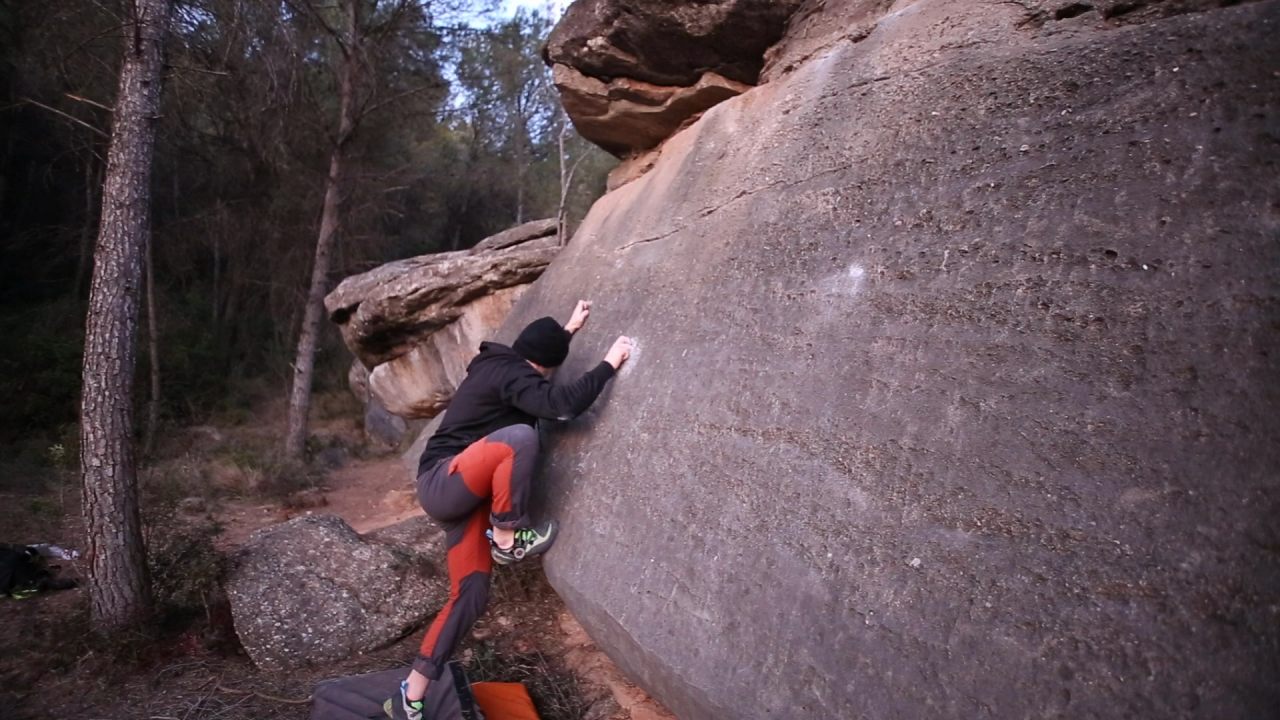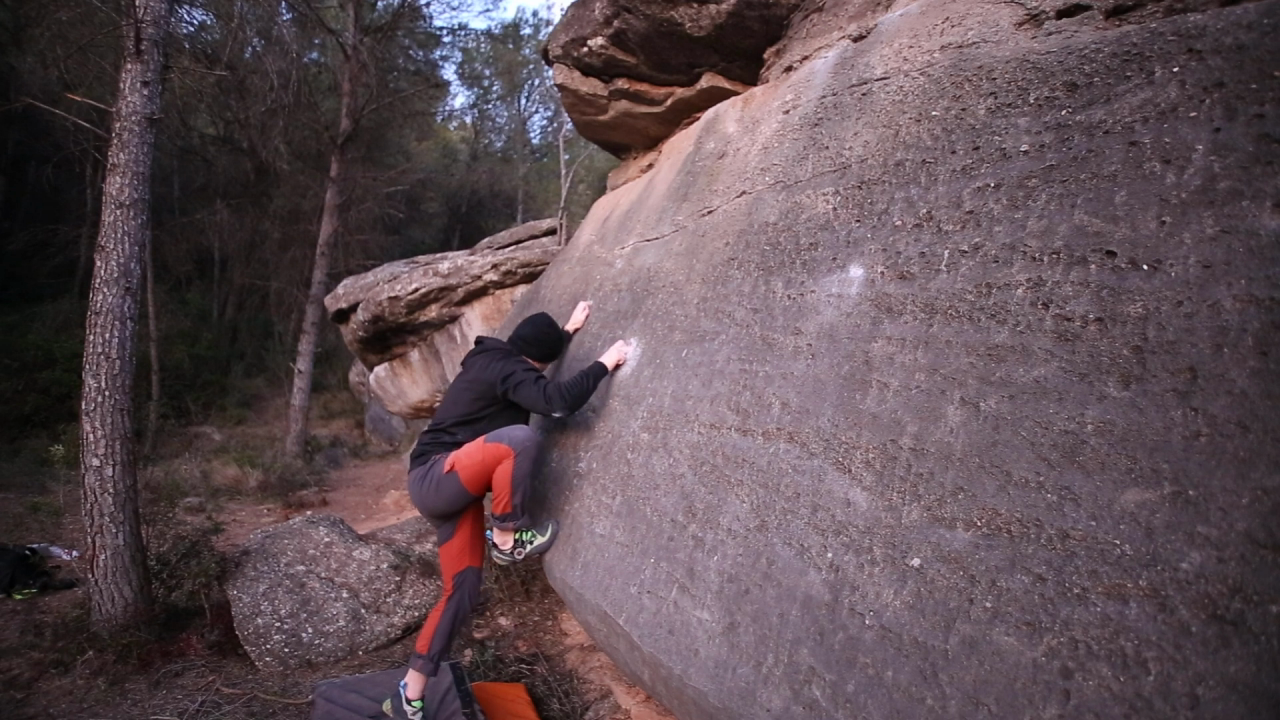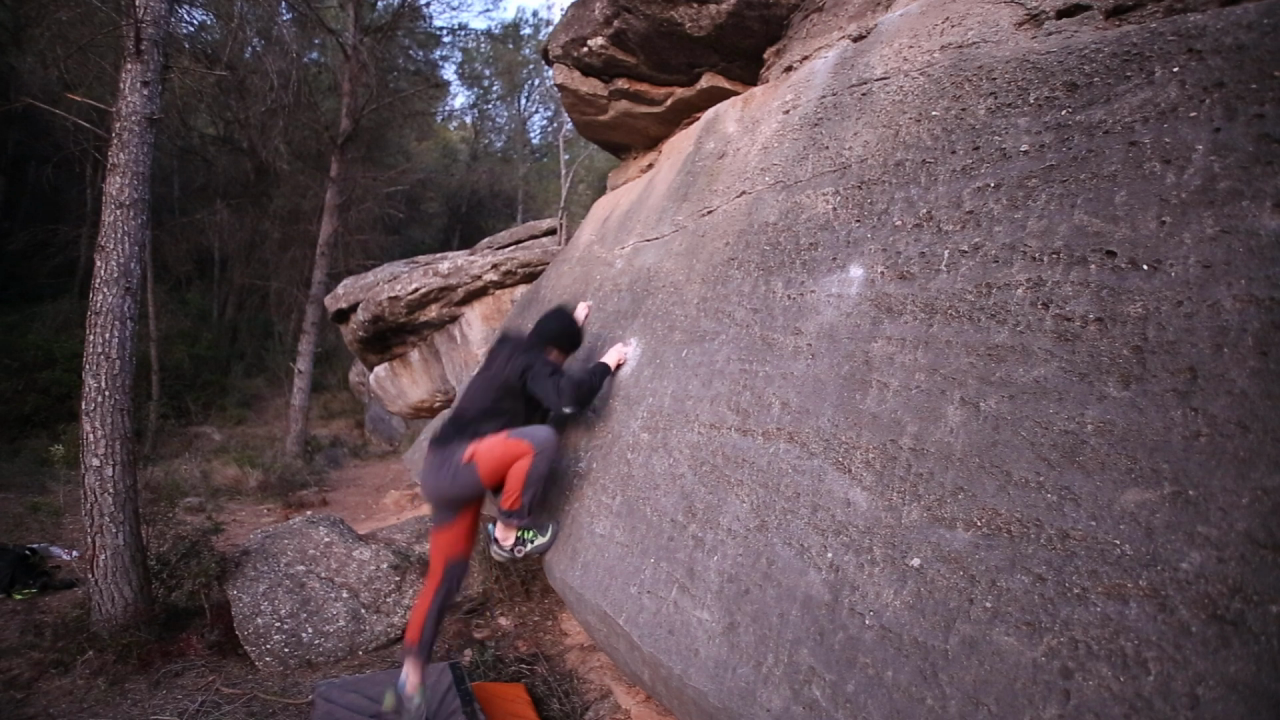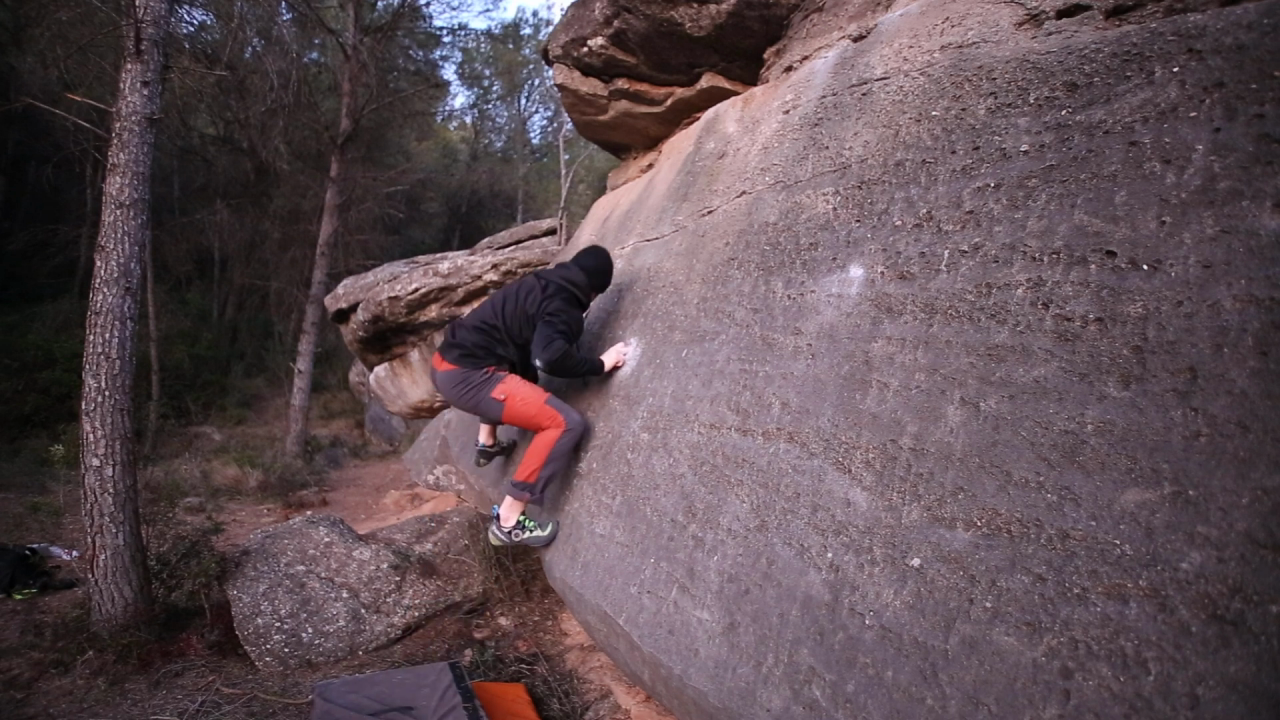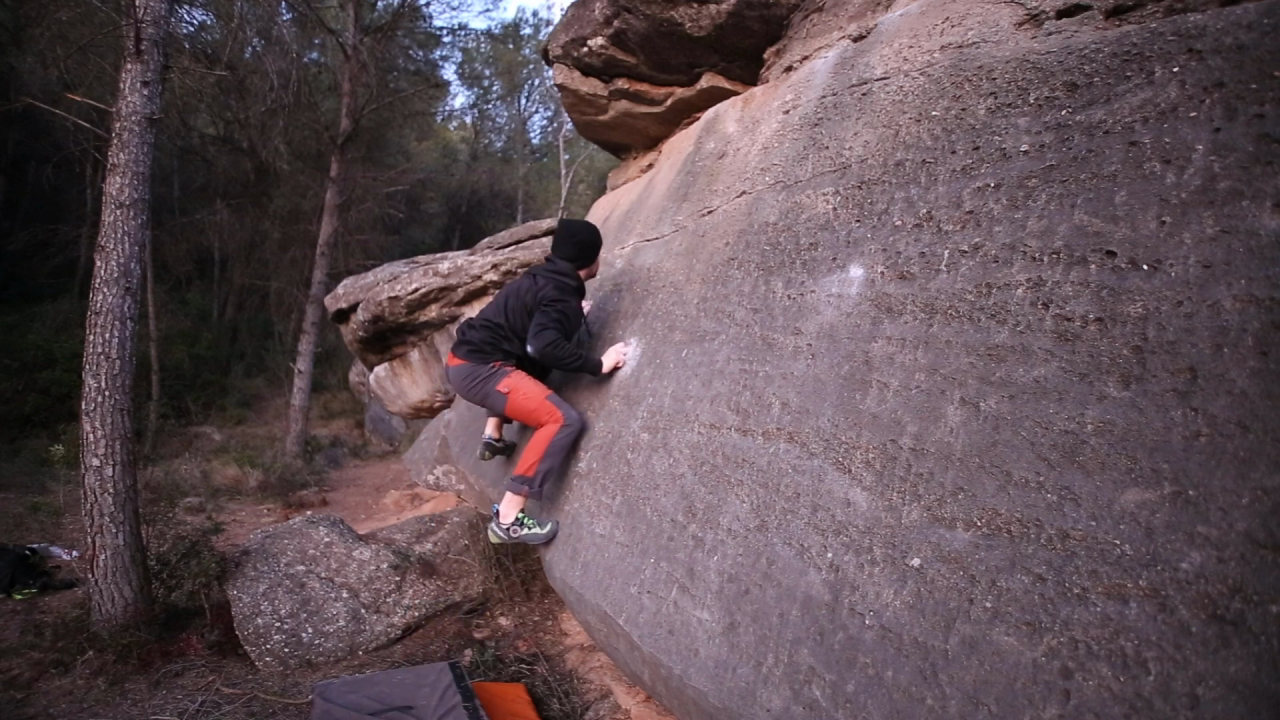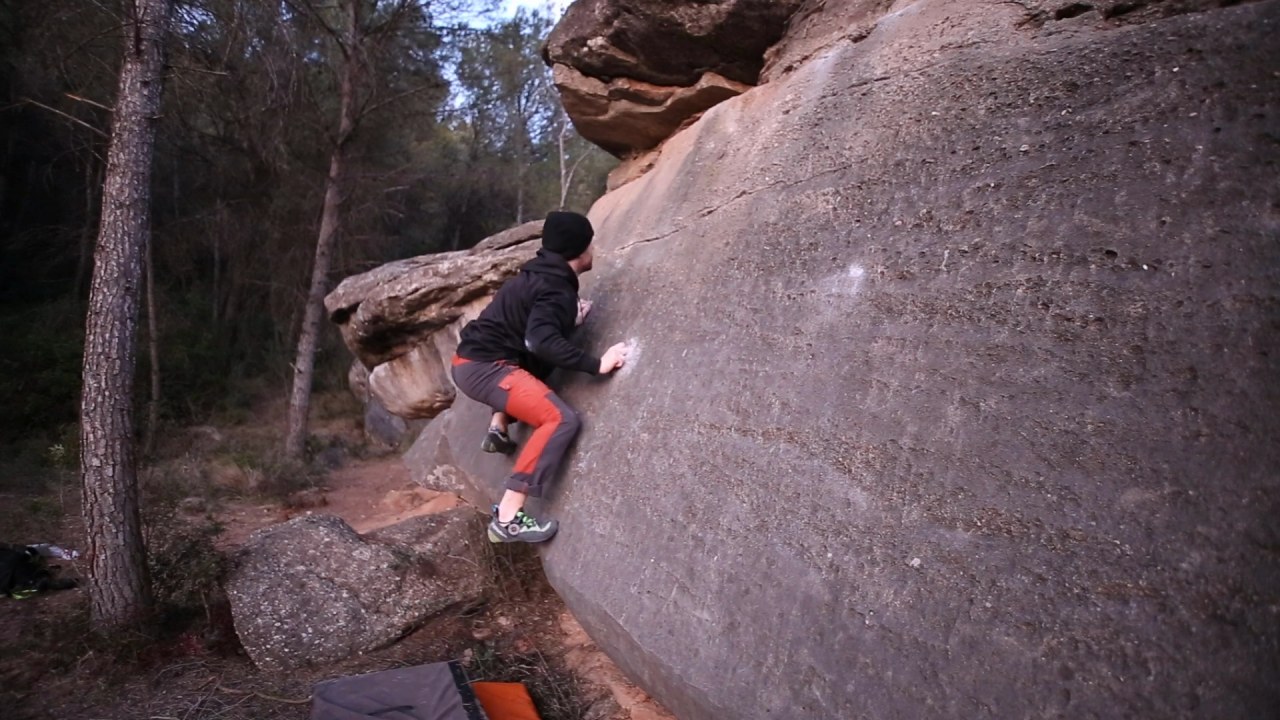
dt=0.4s
person 1, frame 1
left shoulder: (499, 365)
right shoulder: (512, 375)
left elbow: (536, 351)
right elbow: (561, 404)
left wrist: (568, 331)
right wrist: (609, 364)
left hip: (459, 492)
right hip: (443, 483)
left knee: (470, 595)
right knee: (520, 437)
right ankle: (508, 539)
person 1, frame 2
left shoulder: (494, 360)
right shoulder: (507, 370)
left elbow: (535, 350)
right elbow: (558, 399)
left wrist: (569, 329)
right wrist: (604, 364)
left hip: (447, 487)
right hip: (435, 478)
left knee: (461, 592)
right knee: (518, 438)
right ankle: (508, 539)
person 1, frame 3
left shoulder: (513, 354)
right shoulder: (534, 362)
right elbow: (568, 400)
left wrist: (572, 325)
right wrist: (606, 365)
left hip: (443, 470)
right hip: (453, 465)
left knee: (447, 572)
right knee: (540, 437)
left ankle: (411, 676)
right ankle: (507, 535)
person 1, frame 4
left shoulder: (541, 284)
right shoulder: (563, 308)
right elbow: (549, 358)
left wrist: (568, 327)
right wrist: (600, 364)
left hip: (447, 364)
right hip: (468, 377)
right knee: (566, 423)
left ankle: (486, 442)
right ankle: (508, 522)
person 1, frame 5
left shoulder: (544, 279)
right shoulder: (561, 297)
right elbow: (543, 346)
left wrist: (572, 320)
right wrist: (598, 365)
left hip: (464, 361)
right hip: (480, 370)
left knee: (526, 369)
right knee: (563, 421)
left ankle: (492, 436)
right ankle: (508, 519)
person 1, frame 6
left shoulder: (539, 275)
right shoulder: (556, 290)
right elbow: (541, 342)
left wrist: (569, 321)
right wrist: (597, 364)
left hip: (470, 361)
right hip: (485, 368)
left knee: (529, 365)
right knee: (561, 420)
left ankle: (498, 430)
right ankle: (507, 519)
